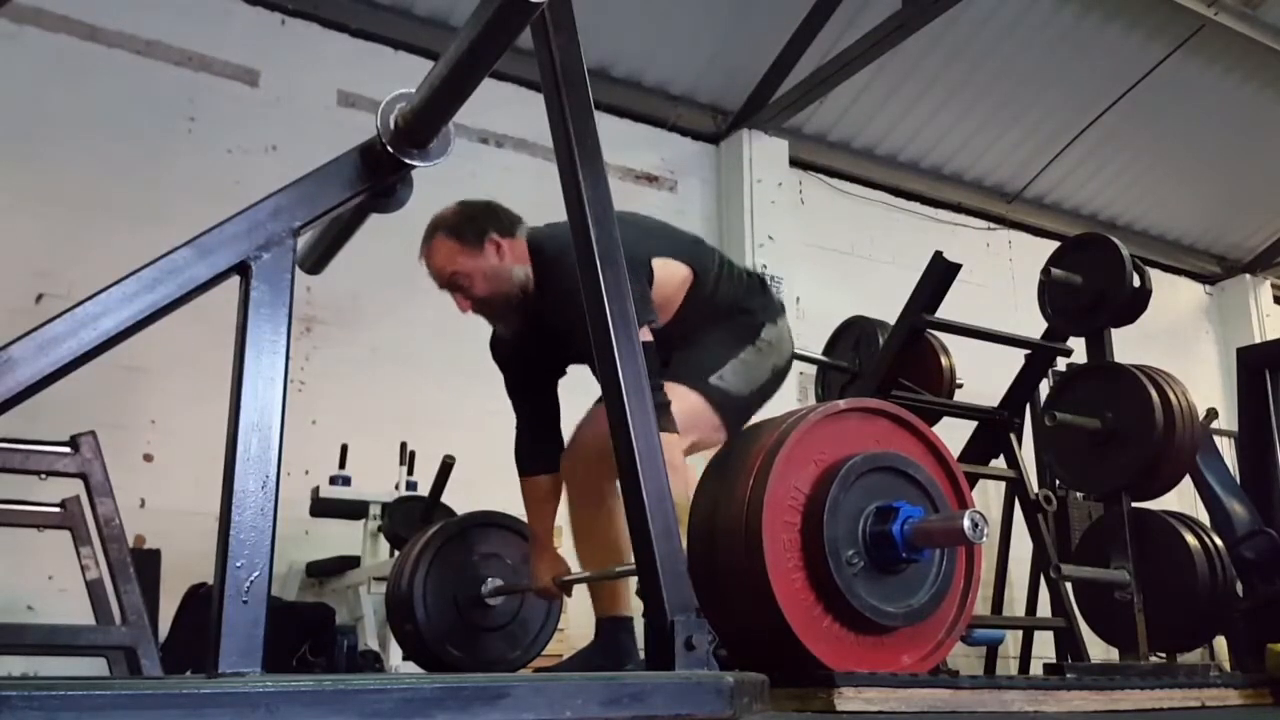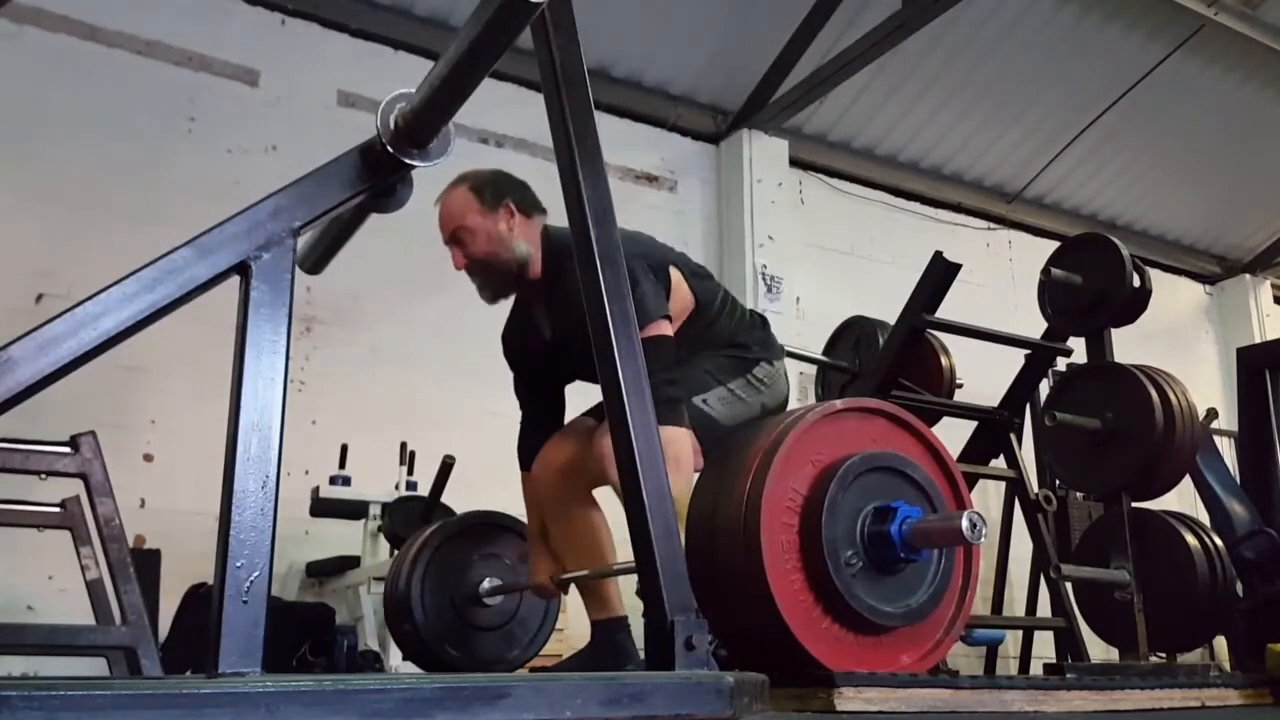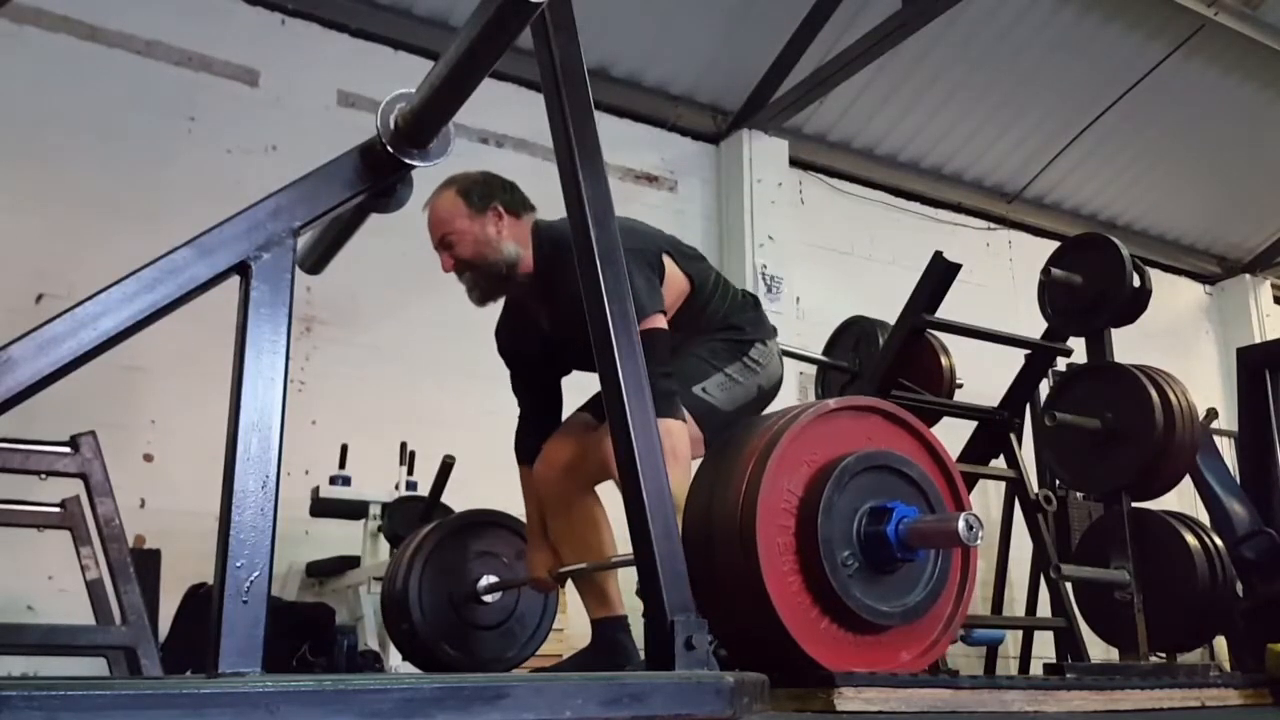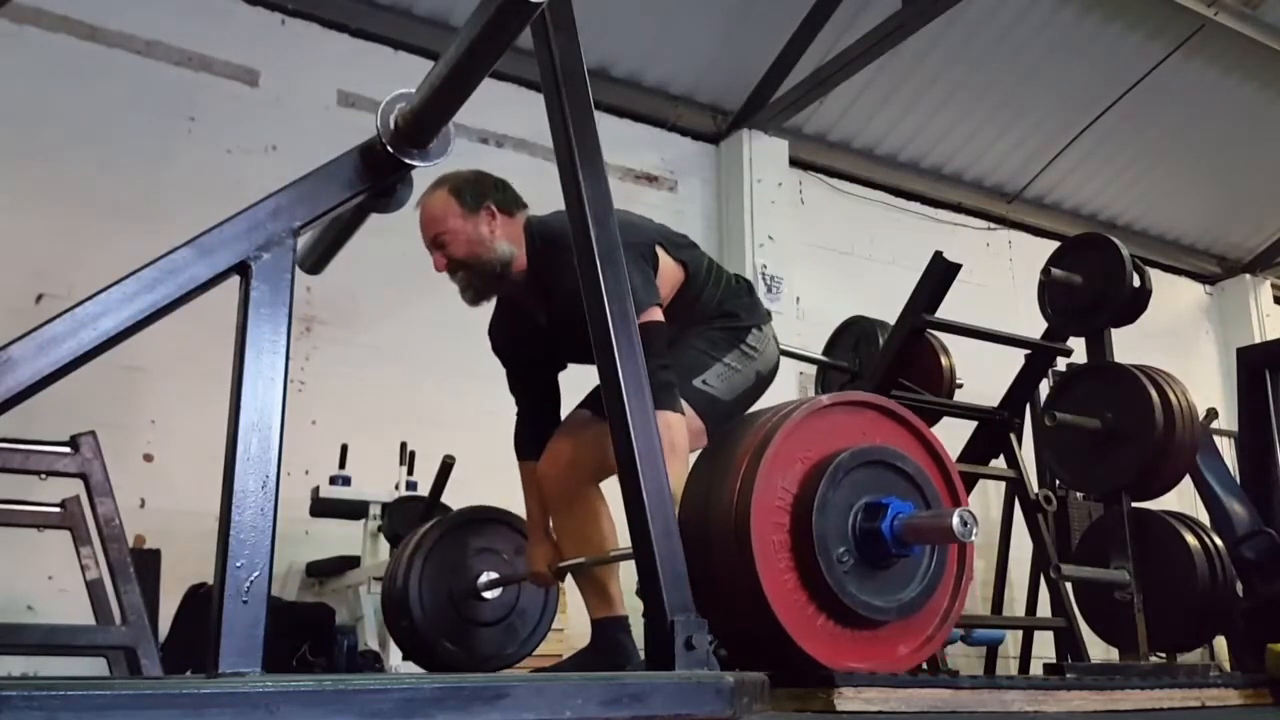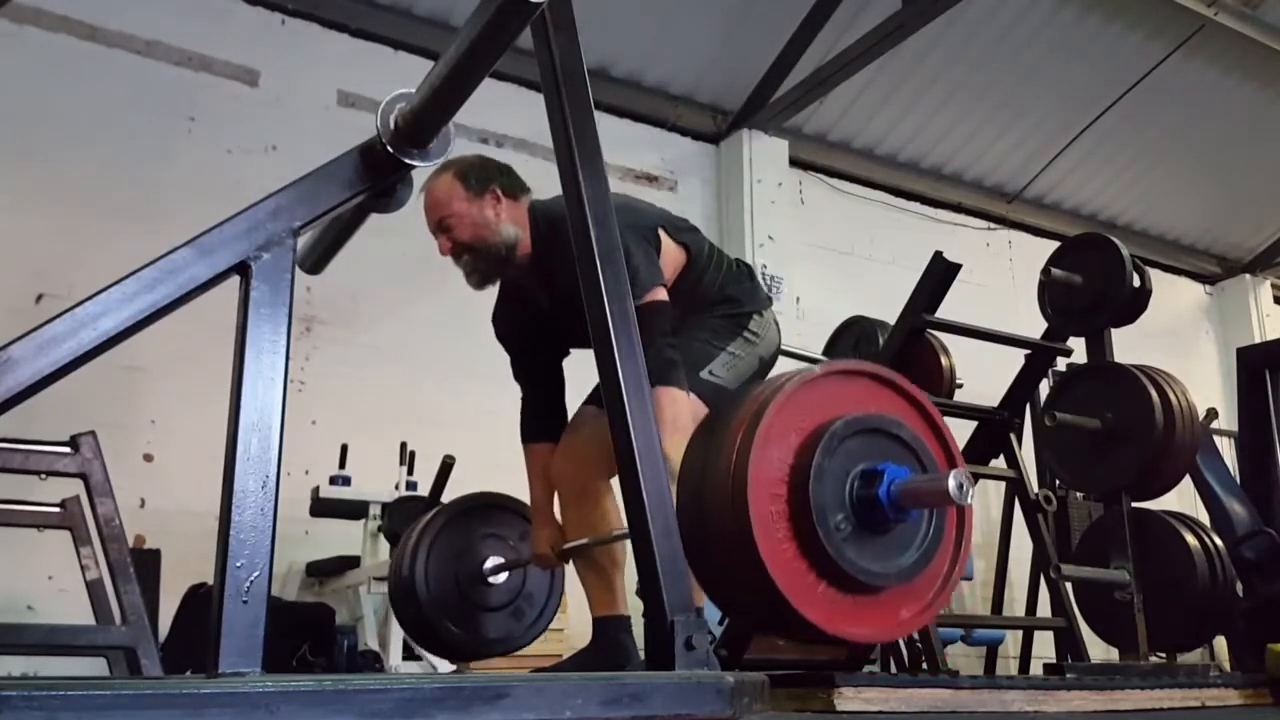
dt=0.3s
person 1, frame 1
left shoulder: (582, 270)
right shoulder: (516, 329)
left elbow: (646, 401)
right elbow: (536, 436)
right wrist: (541, 550)
left hip: (744, 329)
right hip: (677, 344)
right knee: (585, 460)
right ankle: (614, 640)
person 1, frame 2
right shoulder: (527, 327)
left elbow: (660, 397)
right elbow: (537, 431)
left wrist: (682, 539)
right wrist: (539, 547)
left hip: (741, 368)
right knee: (552, 469)
right ankle: (612, 641)
person 1, frame 3
right shoulder: (521, 322)
left elbow: (656, 391)
right elbow: (536, 426)
right wrist: (537, 541)
left hip: (734, 348)
right knee: (556, 467)
right ankle: (611, 641)
person 1, frame 4
left shoulder: (582, 251)
right shoulder: (514, 319)
left elbow: (653, 381)
right elbow: (535, 423)
right wrist: (538, 536)
left hip: (729, 335)
right hip: (654, 350)
right knee: (562, 465)
right ankle: (611, 641)
person 1, frame 5
right shoulder: (517, 303)
left elbow: (658, 355)
right elbow: (541, 404)
right wrist: (541, 517)
left hip: (729, 322)
right knee: (574, 464)
right ankle: (612, 641)
